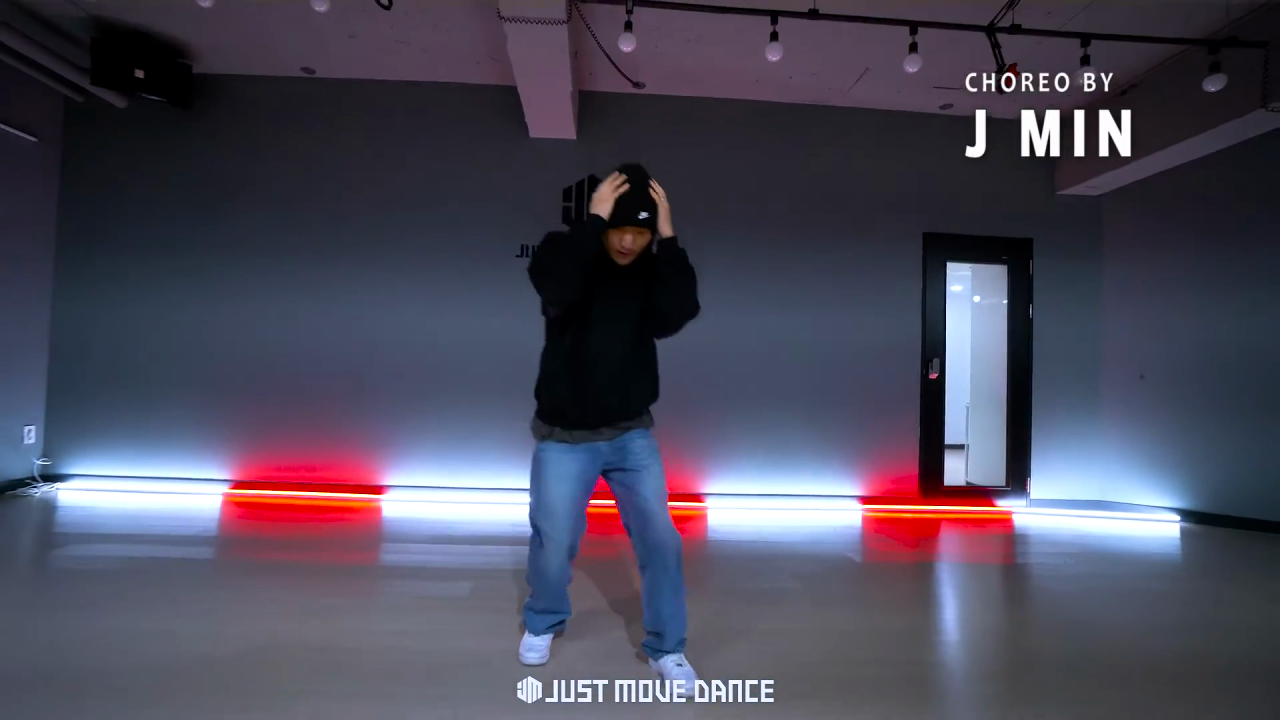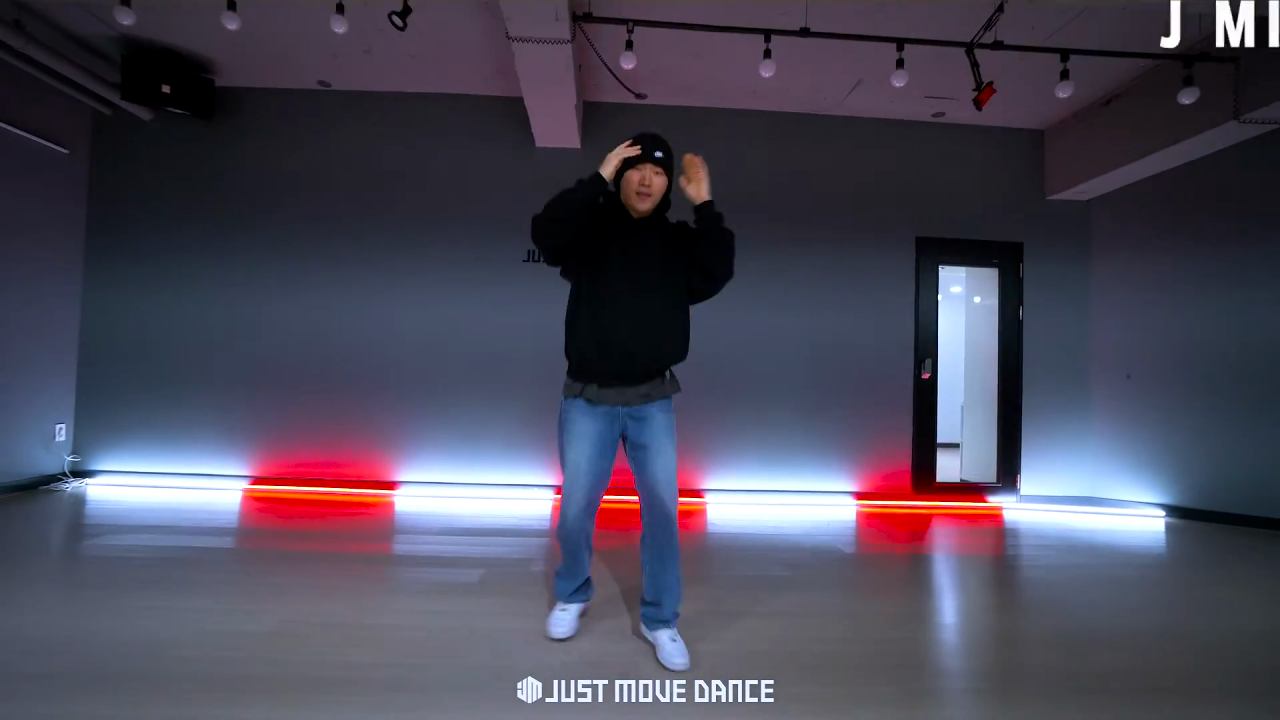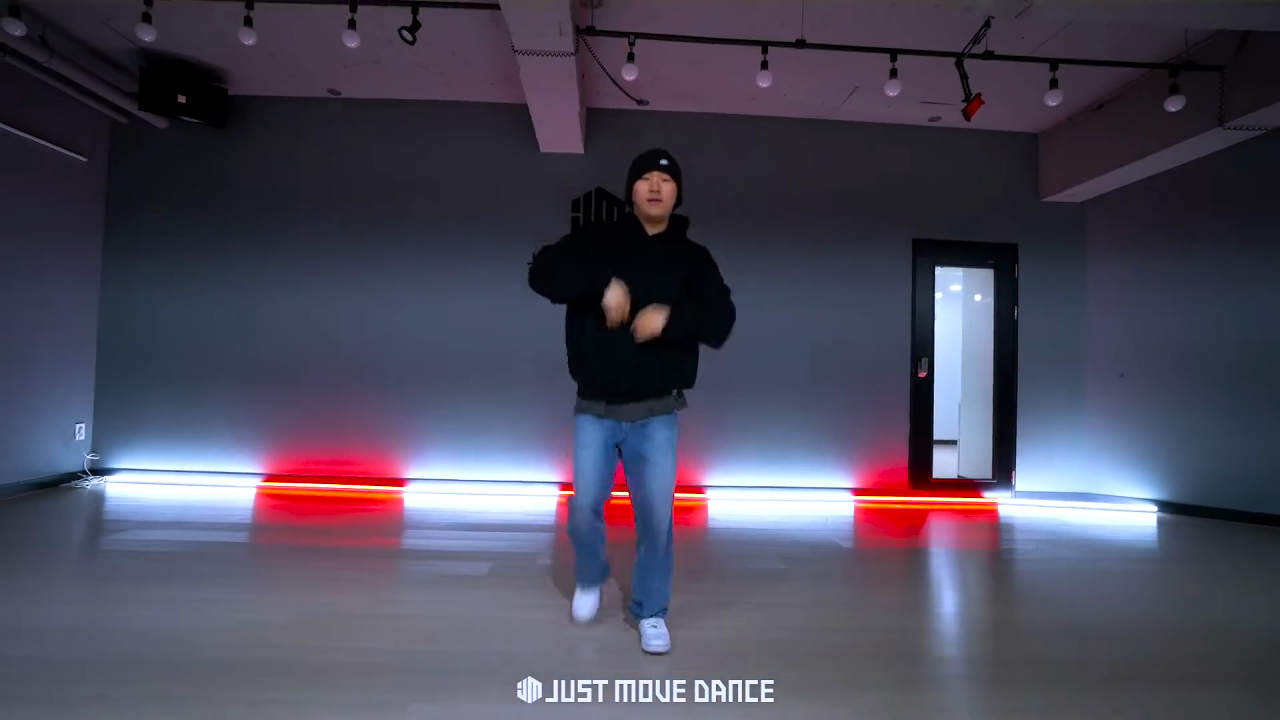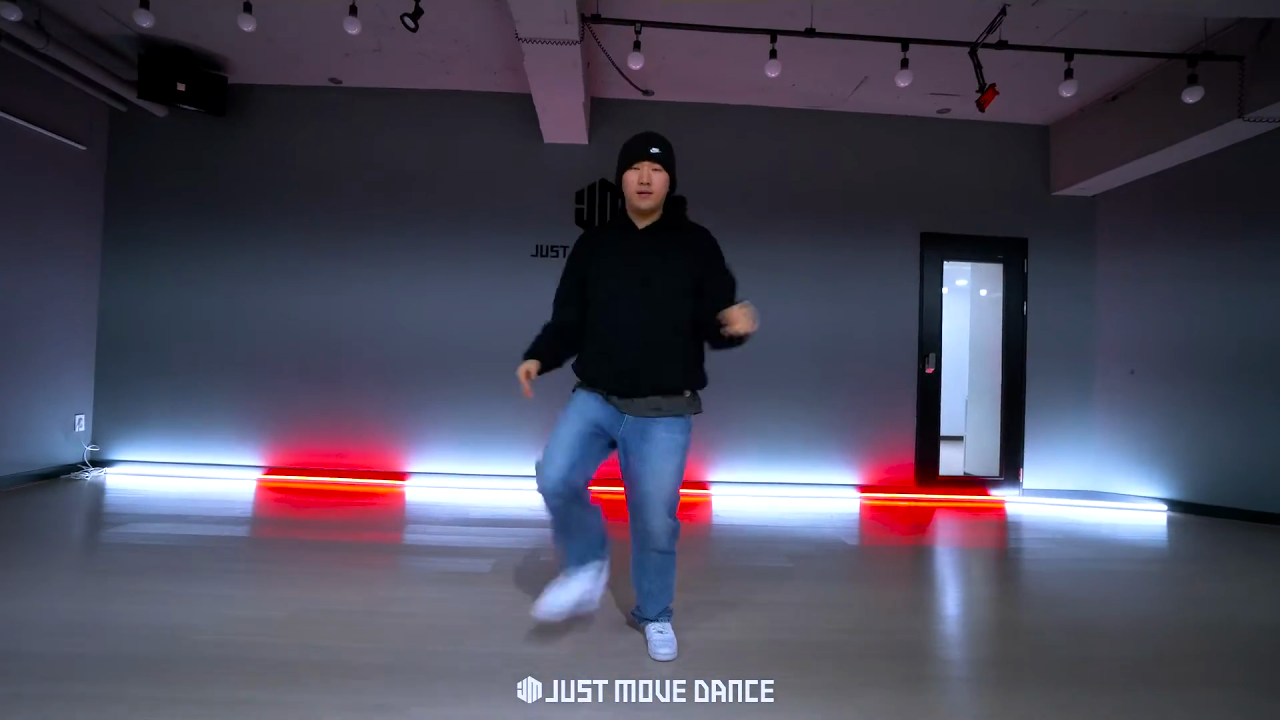
dt=0.3s
person 1, frame 1
left shoulder: (652, 273)
right shoulder: (564, 252)
left elbow: (676, 314)
right elbow: (558, 292)
left wrist: (668, 239)
right wrist: (593, 219)
left hip: (630, 432)
right hip: (564, 435)
left knee: (661, 539)
right knee: (554, 546)
left ankle: (665, 647)
right ankle: (543, 622)
person 1, frame 2
left shoulder: (678, 241)
right shoulder: (589, 230)
left elbow: (715, 274)
right elbow: (546, 234)
left wrist: (706, 207)
right wrist: (597, 180)
left hip: (652, 399)
right hip: (587, 398)
left knee: (662, 511)
right knee: (578, 505)
left ankle: (662, 622)
right ankle: (571, 593)
person 1, frame 3
left shoulder: (691, 259)
right shoulder: (597, 245)
left elbow: (718, 324)
right elbow: (543, 273)
left wrist: (670, 317)
right wrist: (600, 286)
left hip: (656, 412)
right hip: (595, 407)
left knee: (656, 516)
right knee: (585, 508)
left ankle: (650, 611)
right ankle: (591, 578)
person 1, frame 4
left shoulder: (695, 246)
right shoulder: (594, 246)
left elbow: (715, 320)
right elbow: (569, 315)
left wrist: (737, 320)
right wrist: (541, 356)
left hip: (664, 410)
right hip: (596, 396)
left knee: (655, 524)
right knee: (555, 475)
left ankle: (654, 617)
right ankle: (587, 565)
